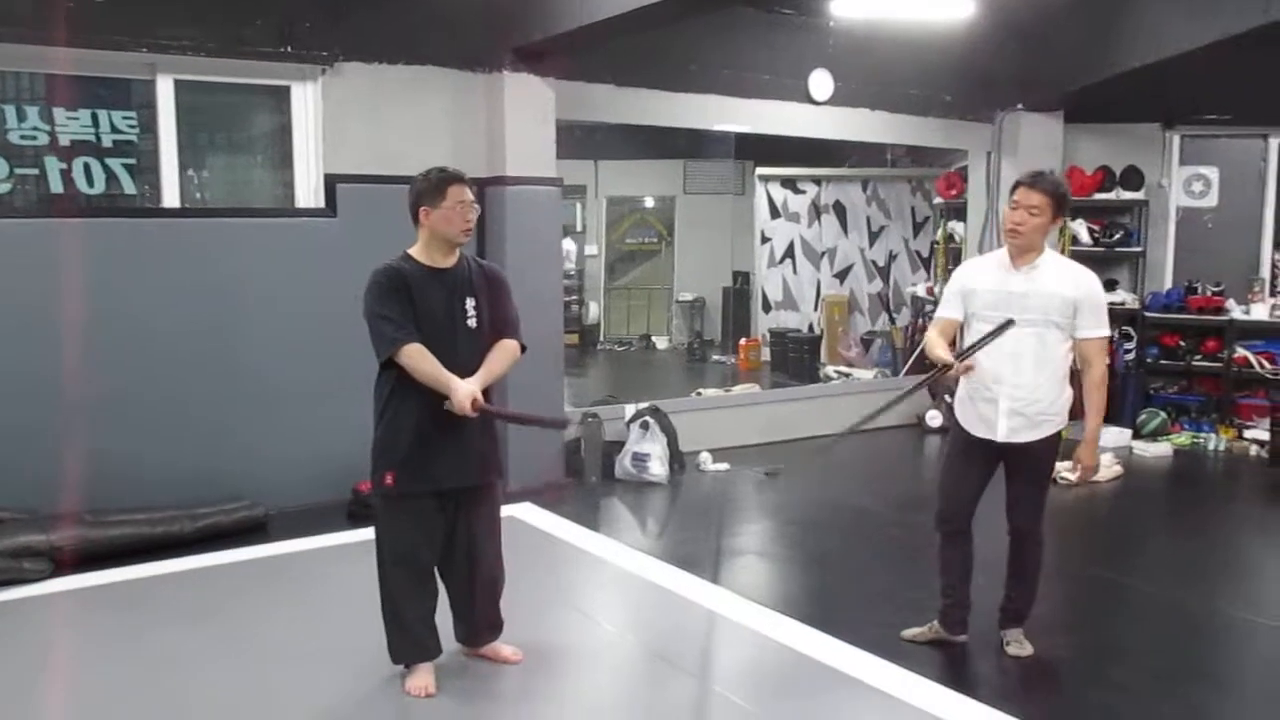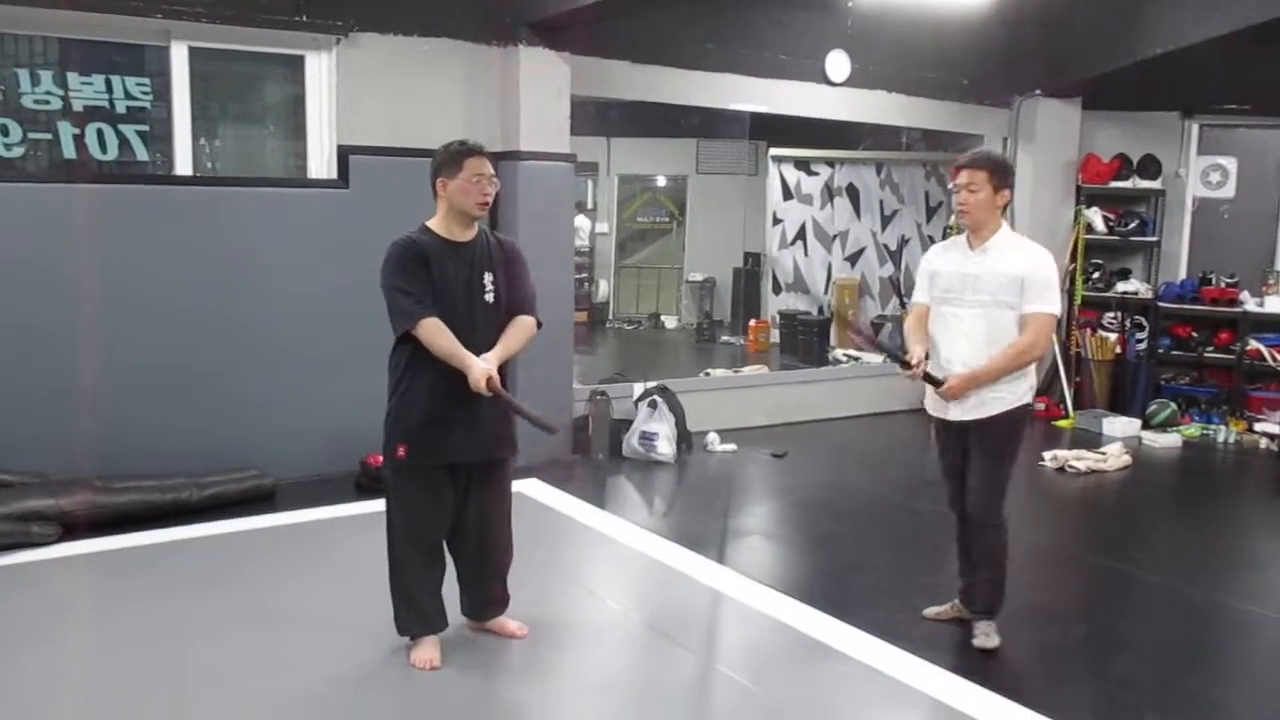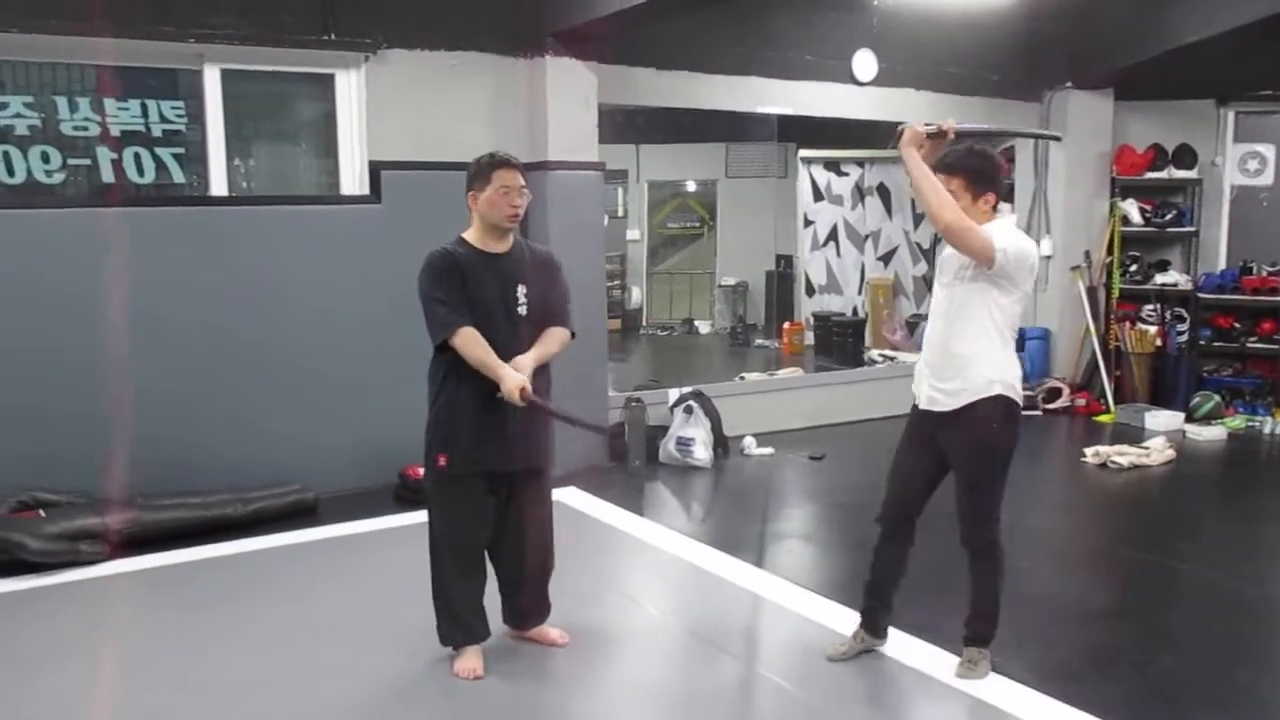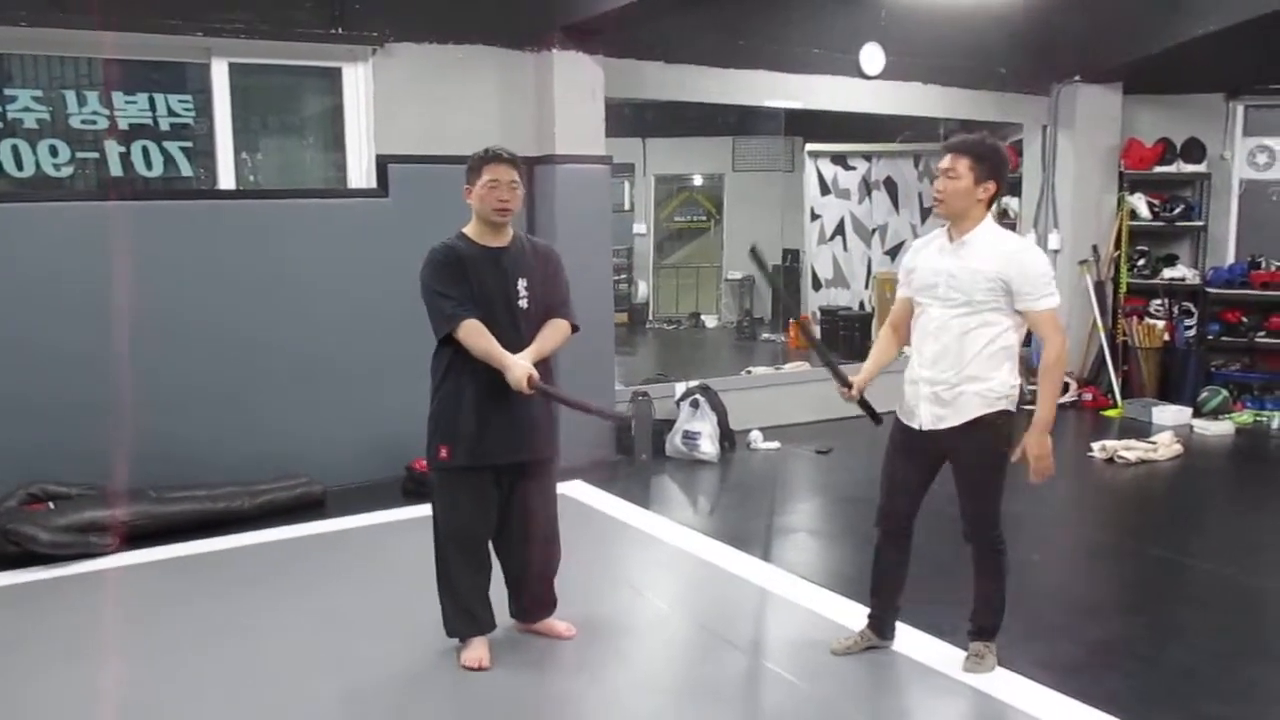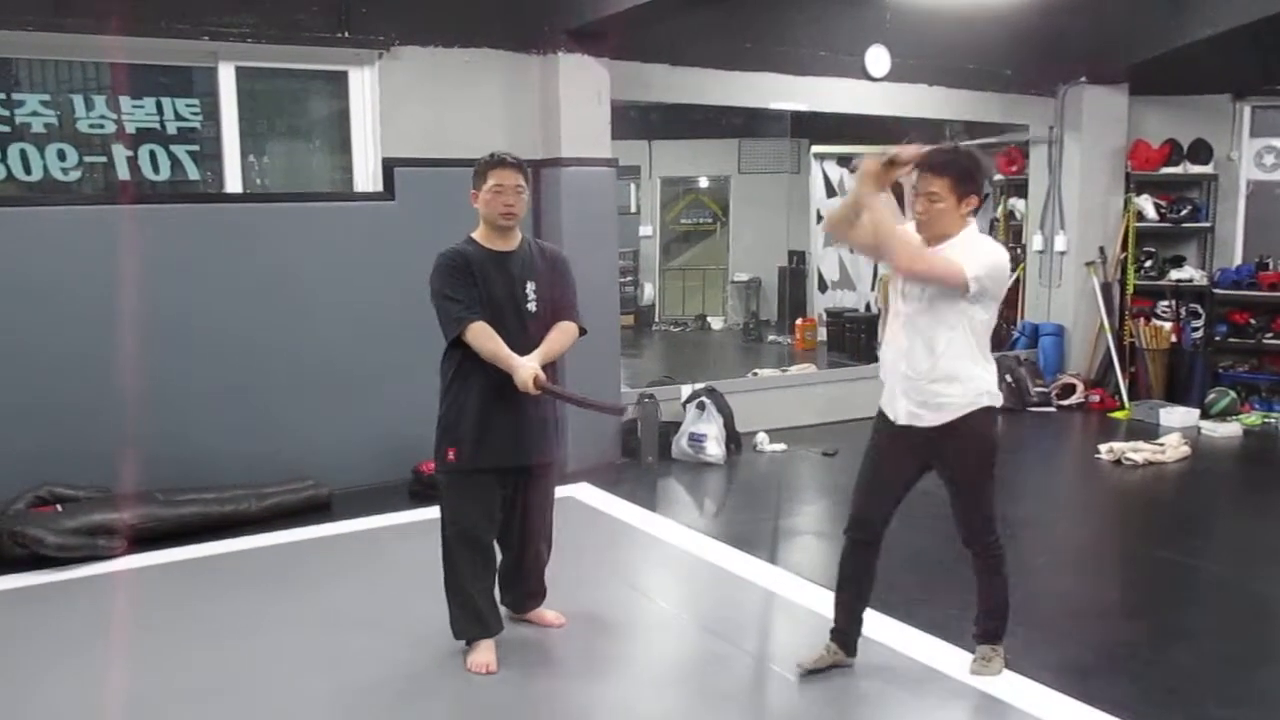
dt=1s
person 1, frame 1
left shoulder: (487, 278)
right shoulder: (390, 281)
left elbow: (510, 341)
right elbow: (405, 348)
left wrist: (476, 382)
right wrist: (453, 385)
left hip: (473, 436)
right hip: (408, 441)
left knee: (479, 547)
right knee: (408, 555)
left ankle: (480, 634)
right ankle: (418, 656)
person 1, frame 2
left shoulder: (505, 253)
right shoulder: (408, 253)
left elbow: (526, 318)
right elbow: (422, 322)
left wrist: (494, 358)
right wrist: (469, 363)
left hip: (487, 413)
right hip: (423, 414)
left knee: (488, 522)
right knee: (419, 528)
left ankle: (486, 609)
right ankle: (423, 629)
person 1, frame 3
left shoulder: (542, 263)
right shoulder: (444, 264)
left elbow: (559, 327)
right elbow: (459, 331)
left wrist: (529, 360)
right wrist: (502, 373)
left hip: (527, 422)
right hip: (462, 425)
left knee: (529, 532)
right knee: (460, 537)
left ankle: (527, 617)
right ankle: (466, 638)
person 1, frame 4
left shoulder: (543, 257)
right shoulder: (445, 259)
left elbow: (561, 321)
right elbow: (464, 324)
left wrist: (527, 358)
right wrist: (506, 363)
left hip: (529, 413)
right hip: (464, 416)
left knee: (535, 523)
right knee: (463, 529)
left ankle: (534, 611)
right ankle: (473, 630)
person 1, frame 5
left shoulder: (551, 261)
right shoulder: (455, 263)
left elbow: (568, 324)
right elbow: (472, 327)
left wrist: (535, 359)
right wrist: (513, 364)
left hip: (533, 413)
right hip: (471, 417)
left knee: (531, 521)
right knee: (470, 528)
left ankle: (524, 599)
right ankle: (479, 631)
person 2, frame 1
left shoulder: (1080, 283)
right shoulder: (971, 273)
left elbow: (1094, 365)
right elbow: (937, 333)
left wrist: (1091, 438)
right wrist: (945, 357)
left hip: (1037, 431)
right hip: (973, 424)
left knee: (1026, 530)
right knee: (951, 519)
left ankle: (1013, 625)
right ankle: (951, 621)
person 2, frame 2
left shoulder: (1031, 260)
right shoulder: (937, 256)
left elbow: (1035, 343)
right elbow: (918, 318)
left wrist: (971, 380)
right wrist: (918, 350)
left hip: (1000, 408)
right hip: (947, 406)
left knee: (985, 509)
right knee: (962, 508)
left ankle: (989, 614)
right ankle: (971, 598)
person 2, frame 3
left shoulder: (1015, 249)
right shoulder: (961, 235)
left elbow: (950, 223)
right elbow: (926, 200)
left wrist: (912, 155)
right wrist: (929, 154)
left hip: (984, 407)
right hip: (931, 403)
left knee: (978, 534)
right knee: (894, 515)
left ankle: (977, 644)
right ankle: (872, 626)
person 2, frame 4
left shoulder: (1018, 255)
right shoulder: (919, 251)
left elbow: (1053, 344)
right elbow: (897, 326)
left wrist: (1040, 428)
right wrist: (866, 374)
left hip: (981, 418)
right hip: (916, 413)
left knee: (983, 534)
right knee: (891, 521)
left ankle: (984, 638)
right ankle: (880, 625)
person 2, frame 5
left shoulder: (988, 259)
right shoulder: (910, 240)
left elbow: (913, 265)
right elbow: (838, 227)
left wrist: (872, 194)
right wrist: (871, 178)
left hip: (962, 418)
right hip: (900, 414)
left knee: (979, 537)
right knee: (862, 527)
left ankle: (990, 641)
right ankle: (843, 641)
